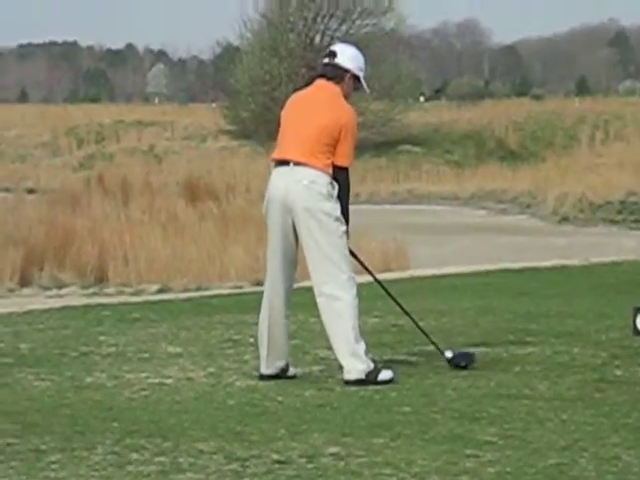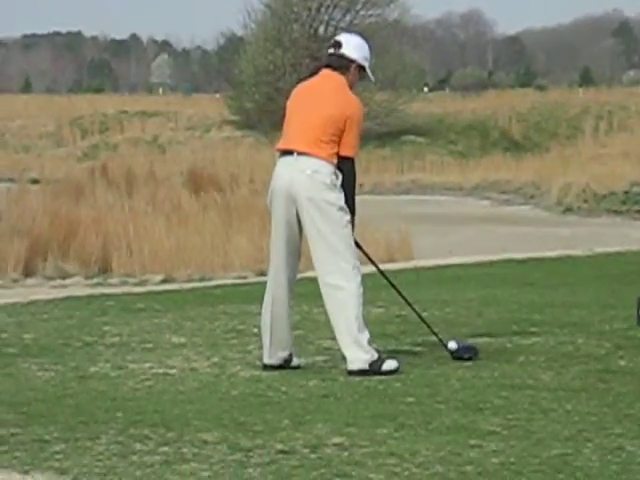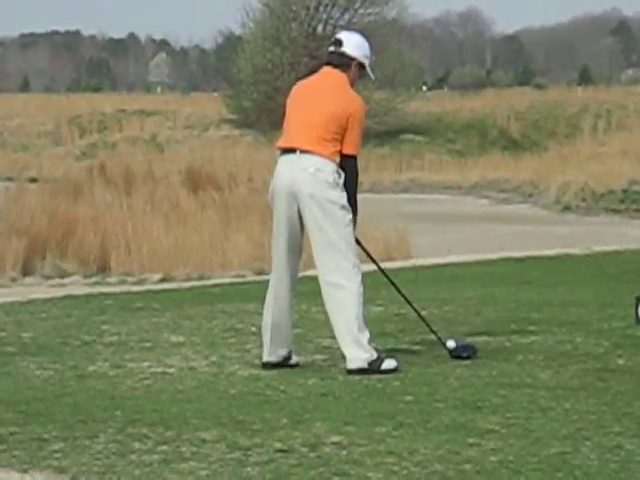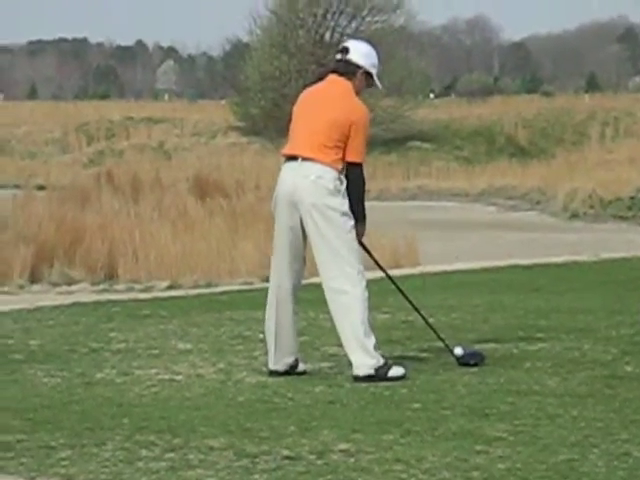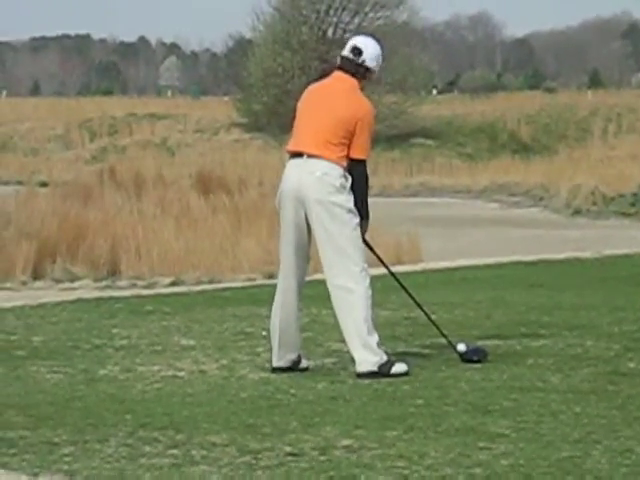
dt=0.2s
person 1, frame 1
left shoulder: (295, 99)
right shoulder: (345, 113)
right elbow: (340, 173)
right wrist: (343, 222)
left hip: (279, 183)
right hip: (312, 186)
left knee: (277, 280)
right knee: (336, 281)
left ankle: (273, 362)
right ankle: (357, 367)
person 1, frame 2
left shoulder: (300, 90)
right shoulder: (351, 103)
right elbow: (346, 162)
right wrist: (350, 212)
left hip: (284, 173)
right hip: (317, 176)
left knee: (280, 270)
right knee: (341, 271)
left ankle: (276, 353)
right ankle: (360, 357)
person 1, frame 3
left shoulder: (300, 87)
right shoulder: (352, 101)
right elbow: (349, 161)
right wrist: (352, 210)
left hip: (285, 170)
right hip: (318, 175)
left knee: (282, 268)
right knee: (341, 270)
left ankle: (275, 350)
right ankle: (359, 356)
person 1, frame 4
left shoulder: (307, 94)
right shoulder: (357, 109)
right elbow: (353, 169)
right wrist: (359, 218)
left hip: (288, 177)
right hip: (320, 182)
left knee: (284, 275)
right knee: (345, 276)
left ankle: (281, 358)
right ankle: (367, 362)
person 1, frame 5
left shoulder: (312, 91)
right shoulder: (362, 106)
right elbow: (357, 166)
right wrist: (362, 215)
left hip: (293, 175)
right hip: (326, 179)
left knee: (290, 272)
right knee: (349, 273)
left ankle: (284, 355)
right ankle: (369, 359)
